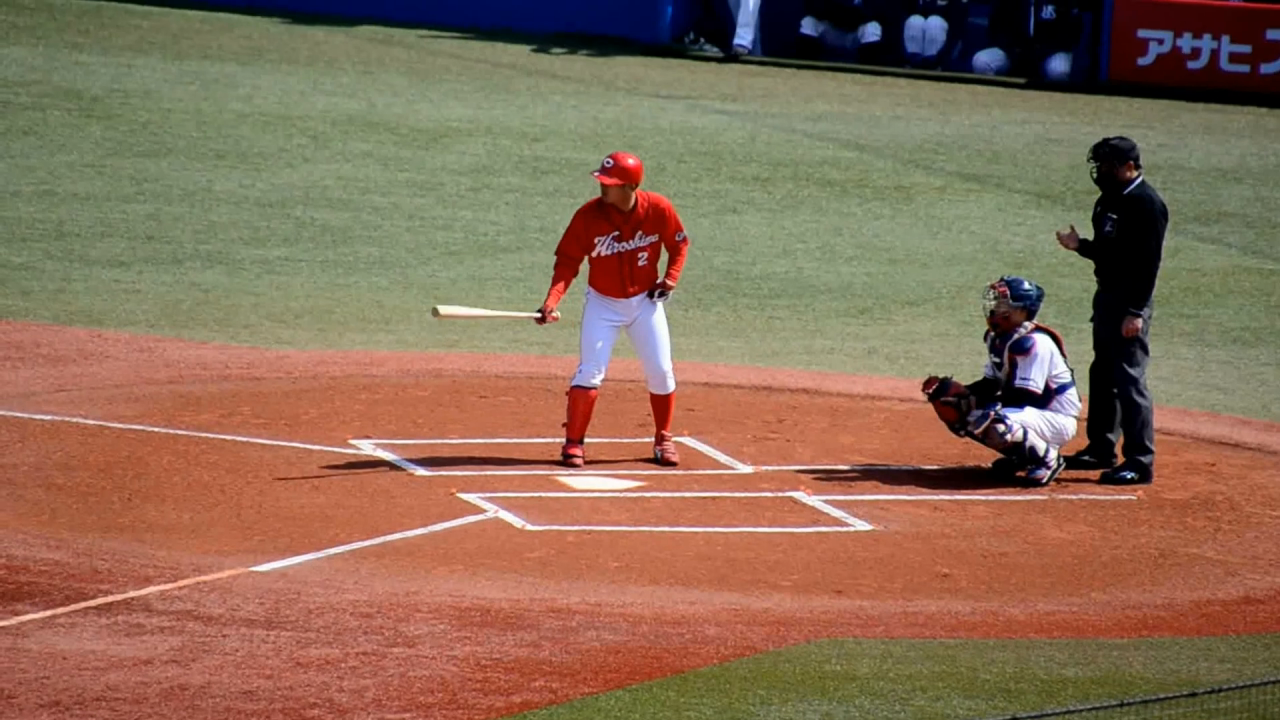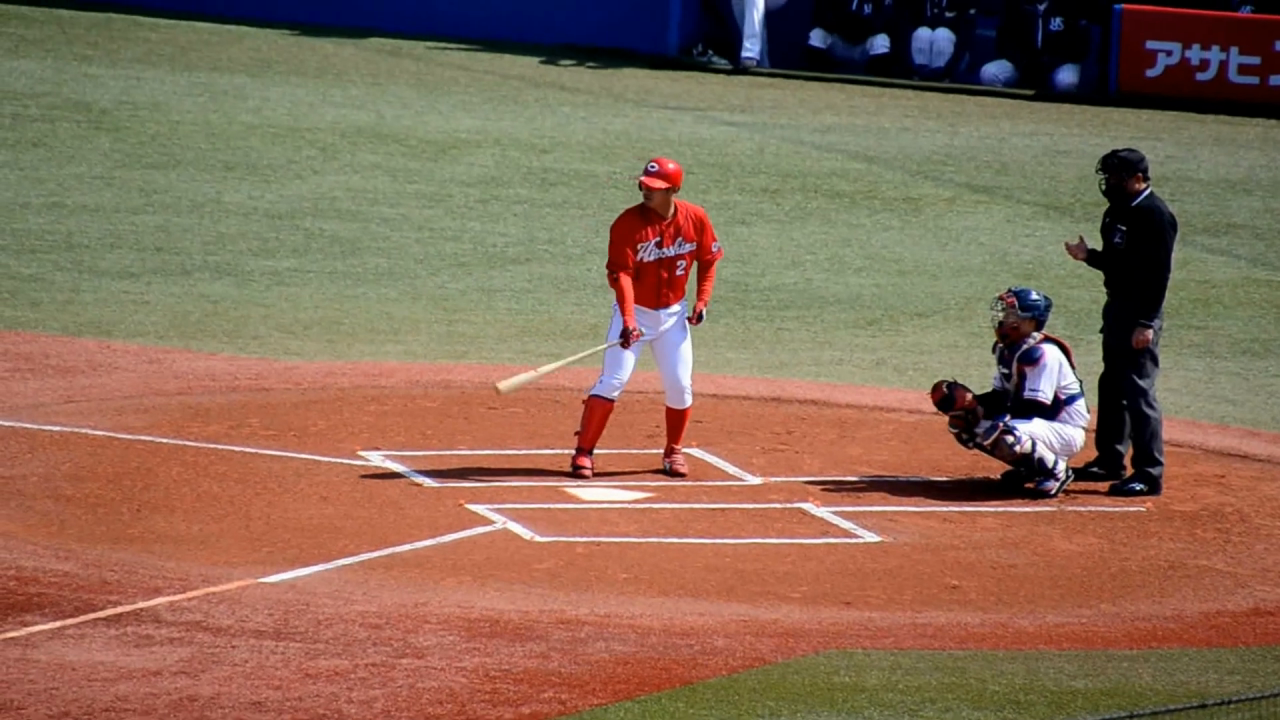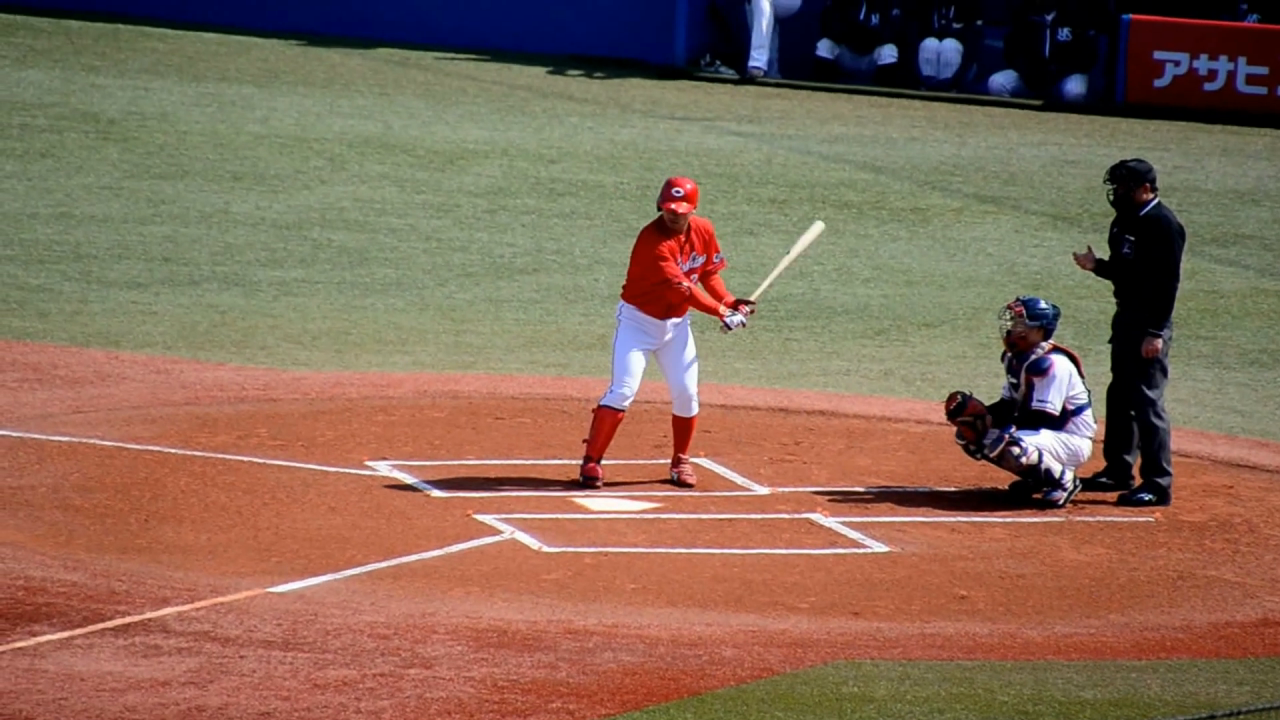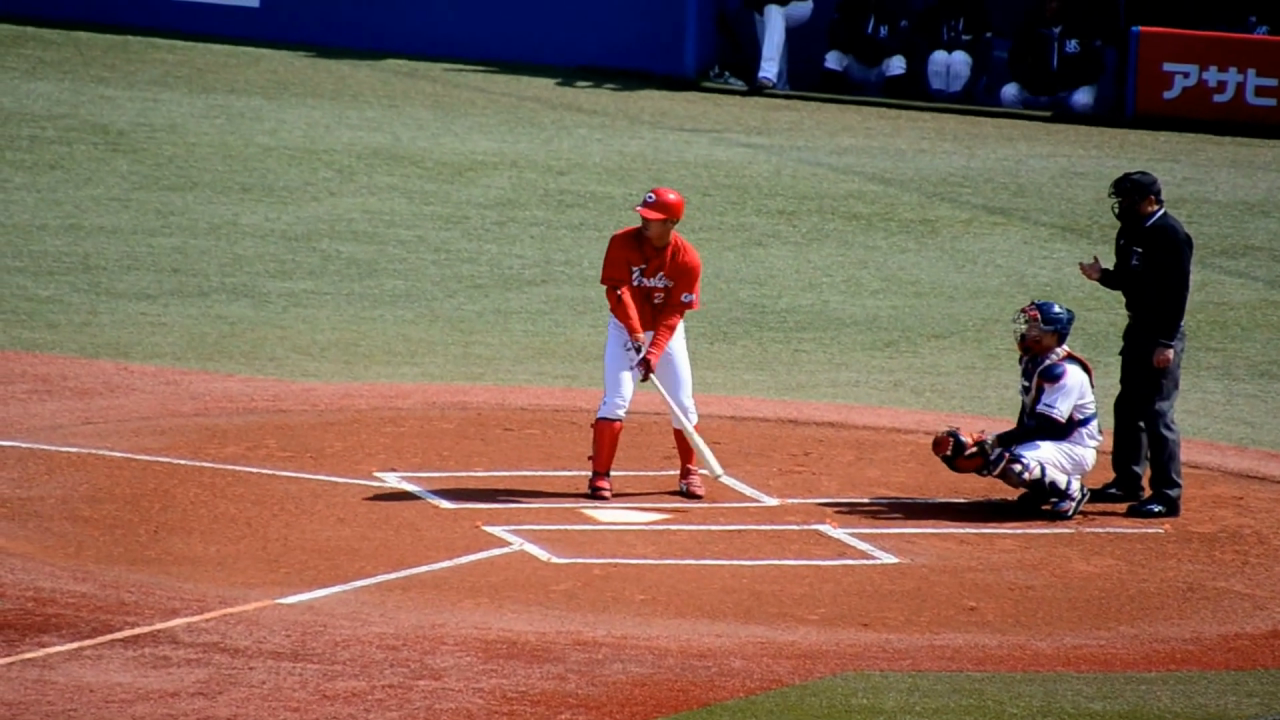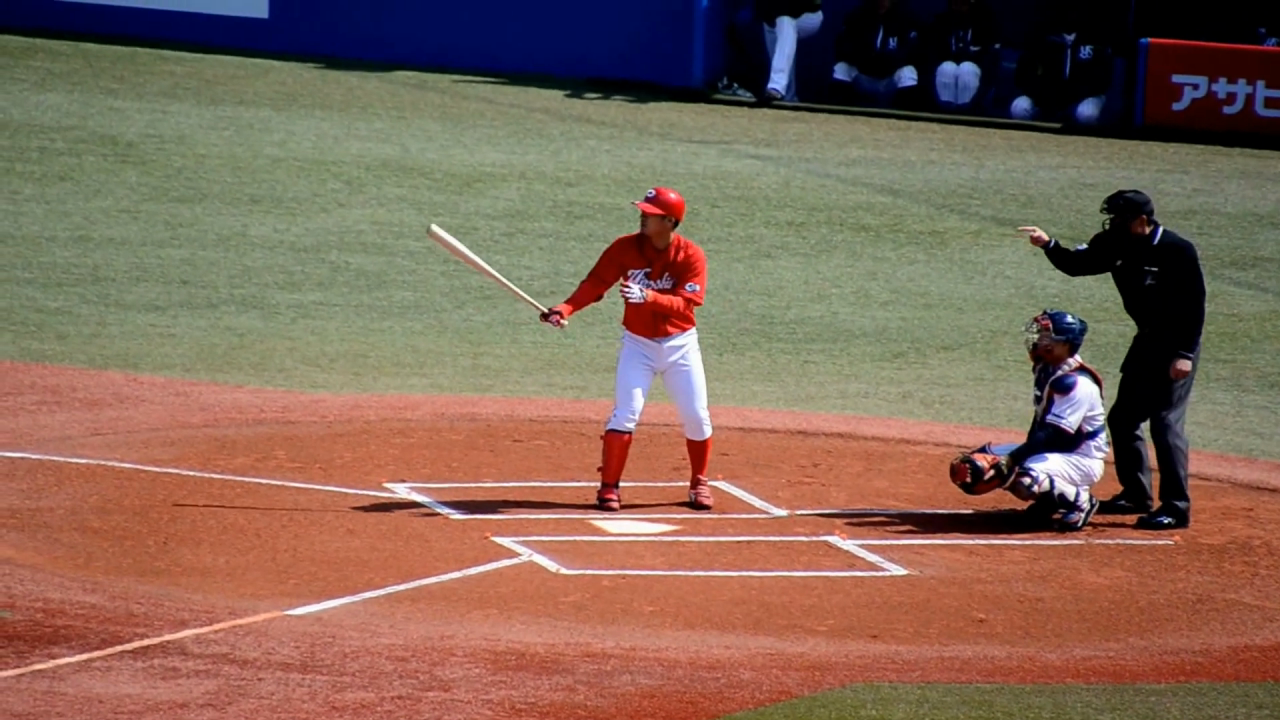
dt=0.4s
person 1, frame 1
left shoulder: (1146, 203)
right shoulder: (1109, 199)
left elbow: (1149, 262)
left wrist: (1135, 312)
right wrist: (1080, 245)
left hip: (1129, 301)
right hip: (1106, 296)
left knee: (1129, 379)
right knee: (1102, 375)
left ankle: (1140, 462)
right ankle: (1101, 449)
person 1, frame 2
left shoulder: (1155, 215)
right shoulder: (1117, 210)
left elbow: (1159, 273)
left wrist: (1146, 322)
right wrist: (1089, 255)
left hip: (1140, 313)
right hip: (1115, 306)
left knee: (1138, 390)
right knee: (1111, 386)
left ankle: (1149, 474)
right ankle: (1110, 460)
person 1, frame 3
left shoulder: (1163, 225)
right shoulder: (1124, 219)
left elbow: (1168, 283)
left wrist: (1155, 332)
right wrist: (1097, 265)
left hip: (1149, 323)
right hip: (1125, 317)
left knee: (1147, 401)
right knee: (1119, 396)
left ankle: (1157, 484)
right ankle: (1118, 470)
person 1, frame 4
left shoulder: (1170, 234)
right shoulder: (1129, 231)
left elbow: (1177, 292)
left wrist: (1166, 342)
right wrist: (1102, 275)
left hip: (1162, 335)
right hip: (1137, 329)
left knee: (1157, 412)
right knee: (1127, 407)
left ankle: (1167, 496)
right ankle: (1128, 482)
person 1, frame 5
left shoulder: (1177, 250)
right shoulder: (1115, 245)
left elbow: (1195, 304)
right elbow: (1078, 264)
left wrist: (1185, 353)
right wrist: (1048, 244)
left hip: (1176, 347)
right hip: (1146, 341)
left knee: (1166, 421)
right knee: (1122, 419)
left ankle: (1176, 507)
right ankle: (1137, 494)
person 2, frame 1
left shoulder: (658, 209)
right shoulder: (587, 215)
left elbow: (678, 245)
right elbow: (568, 261)
left wrist: (670, 279)
right wrist: (551, 301)
left hip: (645, 301)
right hip: (603, 303)
left knee: (661, 371)
right knee: (590, 372)
left ankle: (664, 439)
right ankle: (573, 442)
person 2, frame 2
left shoulder: (696, 218)
right shoulder: (628, 223)
left elbow: (708, 261)
right elbow: (619, 273)
left wrist: (702, 300)
right wrist: (628, 320)
left hip: (674, 313)
right hip: (635, 312)
left knee: (679, 386)
right knee: (612, 382)
left ankle: (673, 451)
right ankle: (583, 452)
person 2, frame 3
left shoulder: (704, 231)
right shoulder: (652, 241)
left elbow: (709, 272)
right elbow: (679, 288)
left wrist: (730, 300)
right wrist: (722, 313)
left hip: (676, 323)
right hip: (637, 319)
left knee: (686, 394)
right knee: (623, 391)
left ankle: (680, 461)
right ankle: (591, 461)
person 2, frame 4
left shoulder: (687, 259)
right shoulder: (622, 242)
left elbow: (674, 314)
right elbow: (620, 293)
left wrist: (655, 352)
right wrist: (636, 335)
left hip: (667, 334)
right hip: (625, 333)
left knee: (682, 404)
right knee: (616, 402)
left ankle: (689, 472)
right ankle: (600, 474)
person 2, frame 5
left shoulder: (691, 255)
right shoulder: (624, 247)
left elbow: (686, 302)
right elbow: (595, 283)
left wrist: (648, 297)
right wrist: (565, 309)
left hip: (681, 344)
right hip: (638, 344)
left knee: (696, 417)
right knee: (626, 415)
left ankle: (699, 483)
right ankle: (609, 486)
person 3, frame 1
left shoulder: (1034, 343)
right shoulder: (997, 338)
left elbow: (1024, 398)
right elbow: (989, 386)
left wrist: (972, 401)
right wrist: (956, 392)
left hip: (1056, 420)
right hip: (1026, 412)
left knee: (997, 425)
right knee: (956, 413)
left ankle: (1047, 458)
right ankle: (1020, 455)
person 3, frame 2
left shoulder: (1042, 354)
right shoulder: (1005, 349)
left elbow: (1033, 409)
right elbow: (998, 397)
left wrist: (980, 412)
right wrist: (967, 401)
left hip: (1065, 431)
right hip: (1036, 423)
left knee: (1006, 436)
right knee: (961, 424)
left ankle: (1055, 469)
right ankle: (1028, 466)
person 3, frame 3
left shoulder: (1051, 364)
right shoulder: (1015, 358)
left elbow: (1041, 420)
right elbow: (1007, 406)
left wrist: (990, 421)
left hip: (1071, 440)
right hip: (1042, 434)
left knee: (1012, 448)
right knee: (969, 435)
left ankle: (1064, 480)
right ankle: (1036, 477)
person 3, frame 4
left shoulder: (1064, 371)
right shoulder: (1033, 362)
left elbow: (1039, 426)
left wrist: (996, 441)
right wrist: (1004, 441)
left hip: (1075, 450)
right hip: (1039, 443)
left knee: (1017, 466)
right knee: (972, 451)
left ankle: (1071, 489)
right ankle: (1038, 488)
person 3, frame 5
left shoulder: (1075, 383)
right shoulder: (1045, 371)
left elbow: (1051, 435)
left wrist: (1011, 460)
right wrist: (1025, 453)
left hip: (1081, 460)
right hip: (1050, 451)
left knee: (1024, 478)
right knee: (982, 459)
left ankle: (1079, 501)
right ankle: (1050, 499)
